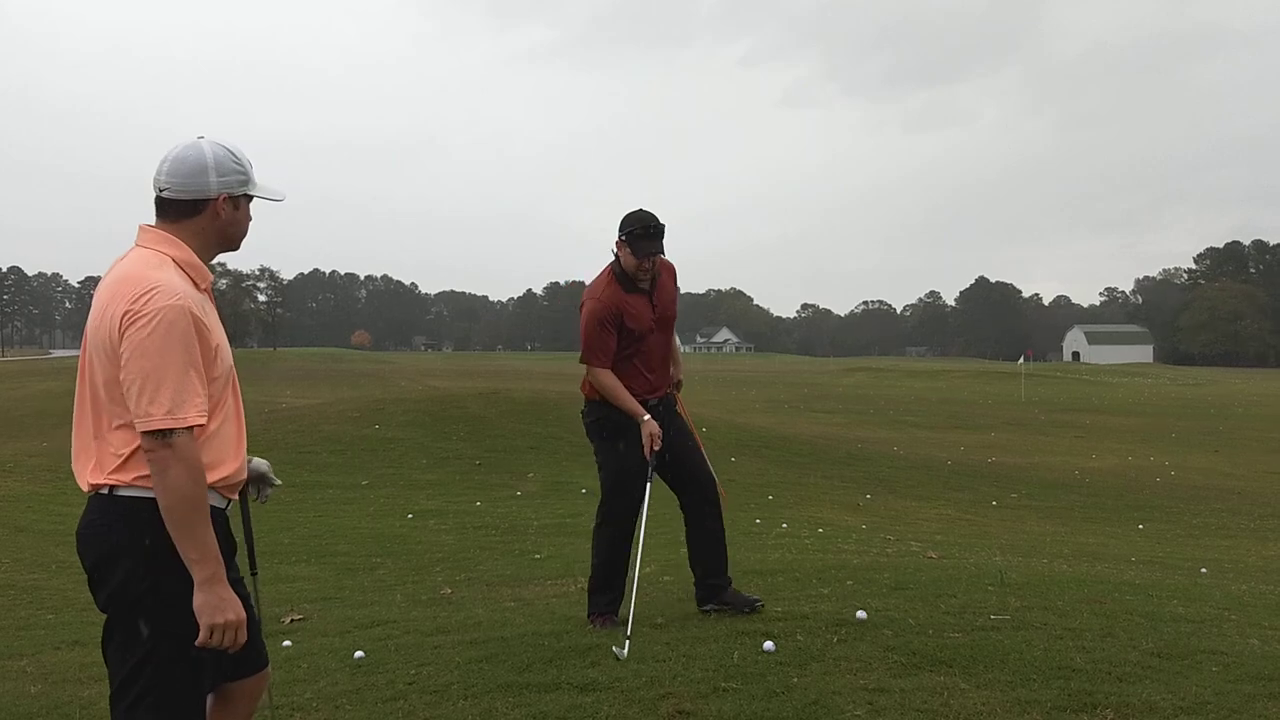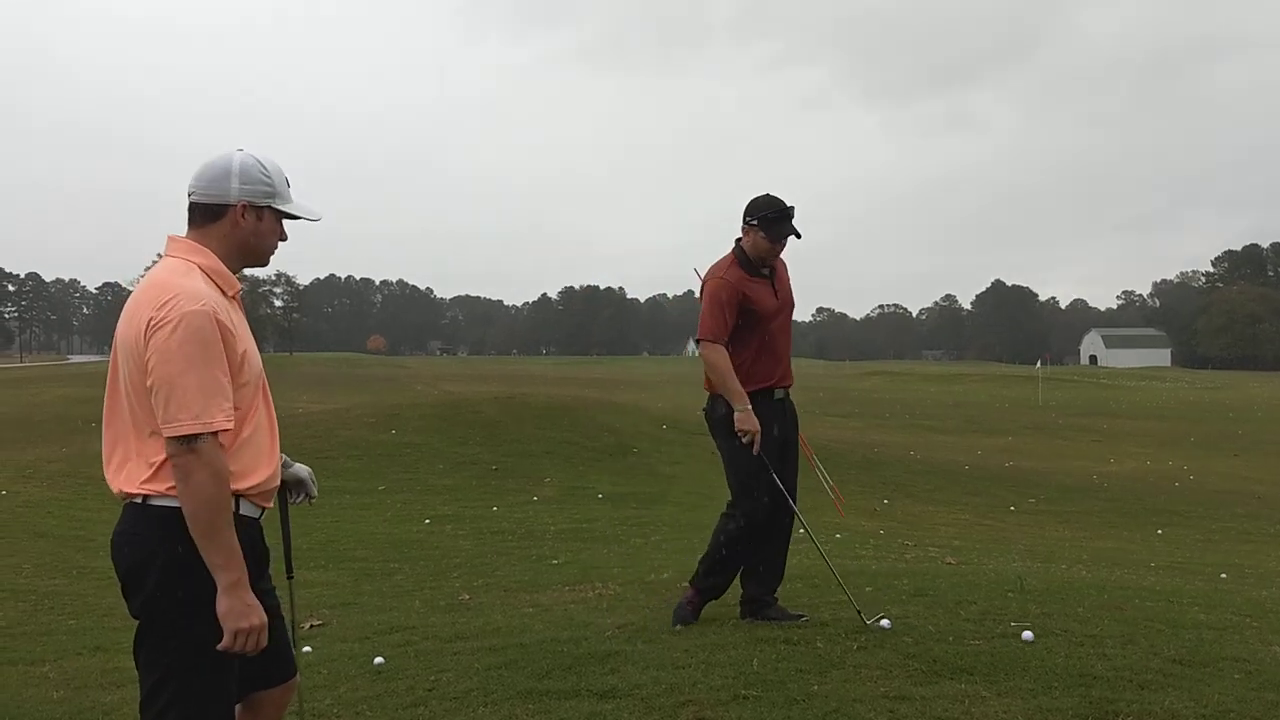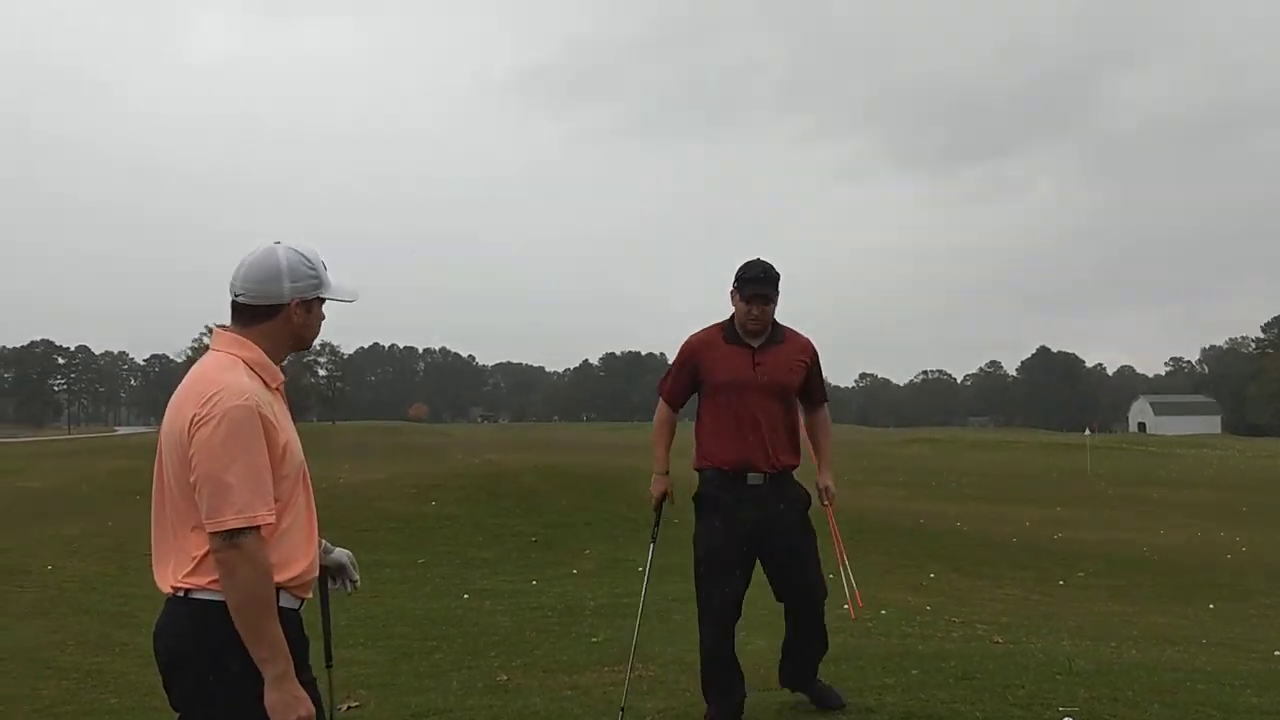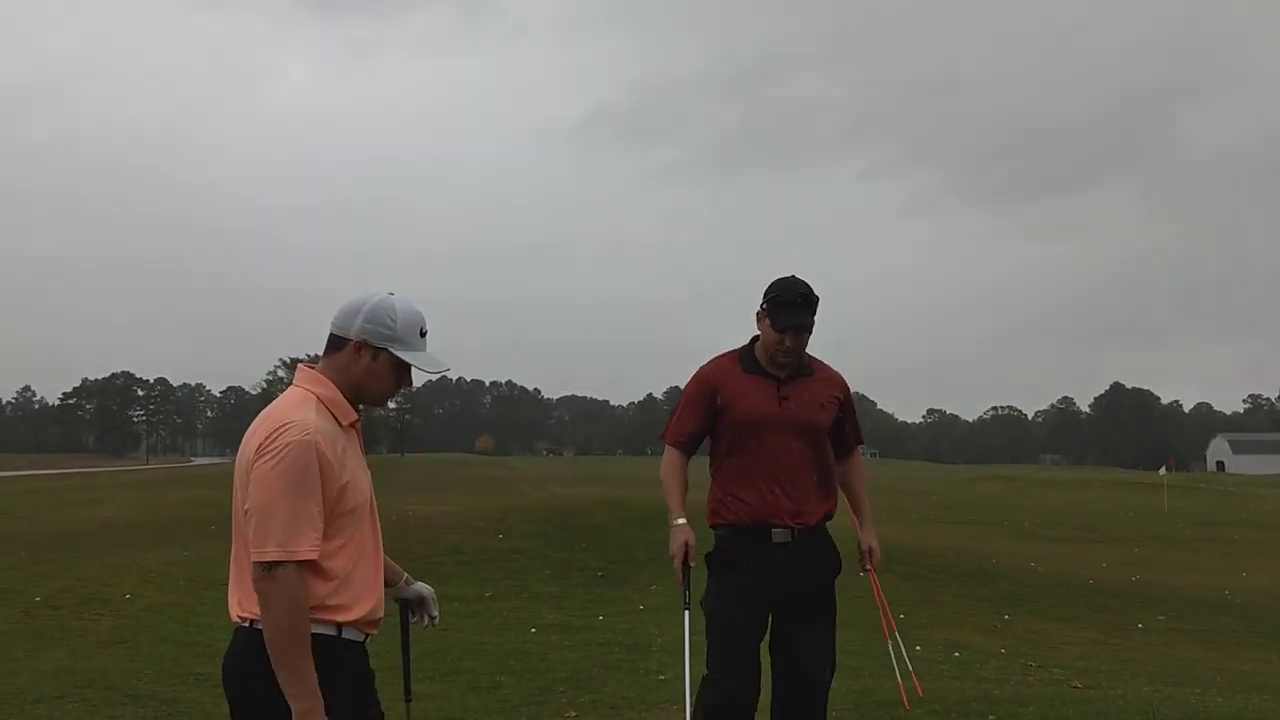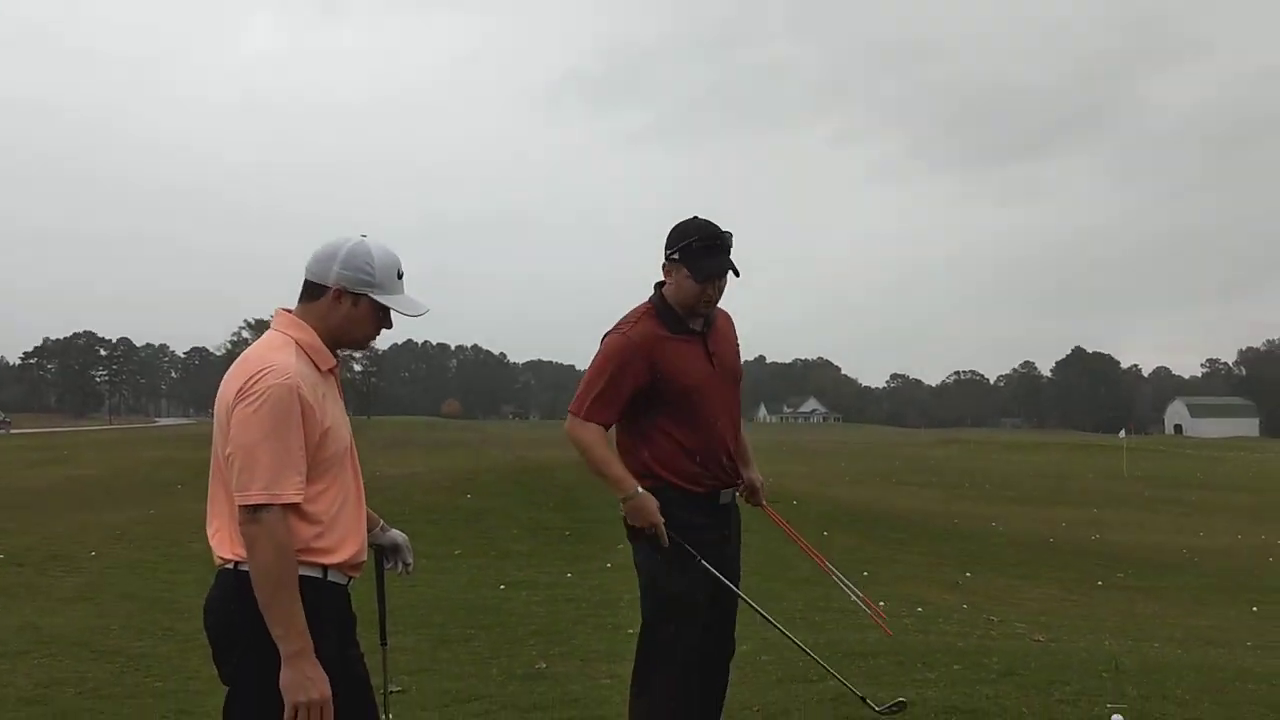
dt=1s
person 1, frame 1
left shoulder: (162, 277)
right shoulder: (164, 296)
right elbow: (165, 447)
left wrist: (234, 462)
right wrist: (210, 579)
left hip: (170, 525)
right hip: (153, 531)
person 1, frame 2
left shoulder: (200, 290)
right shoulder: (190, 303)
right elbow: (191, 453)
left wrist: (272, 464)
right wrist: (232, 586)
left hip: (212, 532)
right hip: (186, 543)
person 1, frame 3
left shoulder: (244, 383)
right shoulder: (234, 398)
right elbow: (235, 546)
left wrist: (317, 549)
right wrist: (279, 677)
left hip: (251, 624)
right hip: (229, 634)
person 1, frame 4
left shoulder: (335, 423)
right shoulder: (299, 432)
right elbow: (276, 577)
left wrist: (398, 581)
left hip: (331, 655)
right hip: (293, 666)
person 1, frame 5
left shoulder: (312, 366)
right shoulder: (277, 376)
right elbow: (261, 520)
left wrist: (375, 528)
right wrist: (296, 655)
left hip: (316, 599)
right hip: (274, 609)
person 2, frame 1
left shoulder: (666, 274)
right shoulder: (601, 300)
right elbow: (598, 372)
left wrist: (675, 366)
right wrist: (641, 417)
left hip: (660, 407)
right hip: (614, 417)
left knee: (703, 493)
right knee: (619, 512)
left ankle: (714, 589)
right ankle: (602, 607)
person 2, frame 2
left shoulder: (778, 270)
right shoulder: (724, 280)
right elbow: (711, 348)
right wrist: (742, 408)
left hip: (779, 404)
right hip: (741, 411)
left knee: (780, 506)
right knee: (748, 508)
left ankle: (759, 599)
right ankle: (699, 590)
person 2, frame 3
left shoulder: (801, 349)
right shoulder: (701, 347)
left elbow: (815, 409)
right elbow: (667, 407)
left wrist: (824, 470)
right wrist: (660, 472)
left hip: (780, 491)
right hip: (721, 493)
left knee: (807, 592)
right knee: (718, 608)
left ankle: (804, 675)
person 2, frame 4
left shoulder: (831, 384)
right shoulder: (716, 377)
left elbow: (848, 456)
right elbow: (675, 450)
left wrist: (866, 525)
right wrist: (679, 521)
left hip: (811, 551)
right hip: (742, 550)
left knee: (807, 681)
right knee: (728, 682)
person 2, frame 5
left shoulder: (722, 325)
right shoulder: (634, 338)
right elbow: (581, 424)
left wrist: (746, 463)
right wrist: (630, 494)
left hip: (720, 508)
right hip: (665, 516)
left knee: (713, 648)
right knee: (671, 654)
